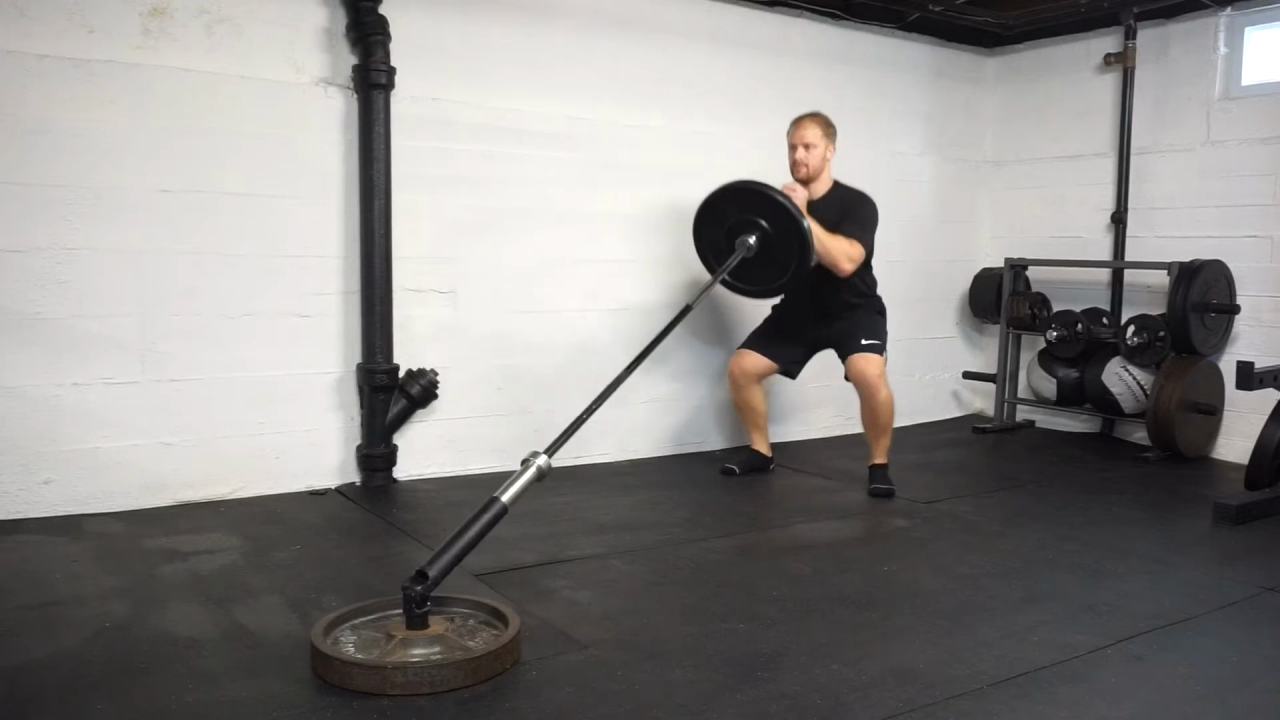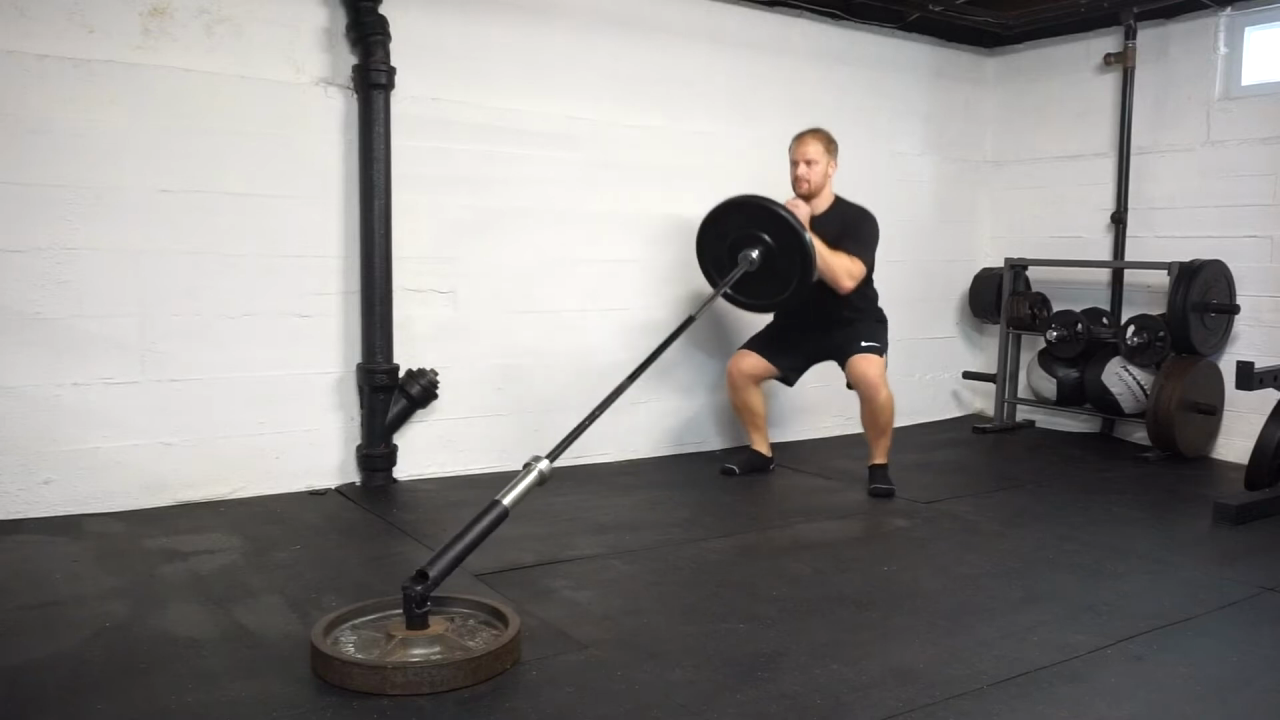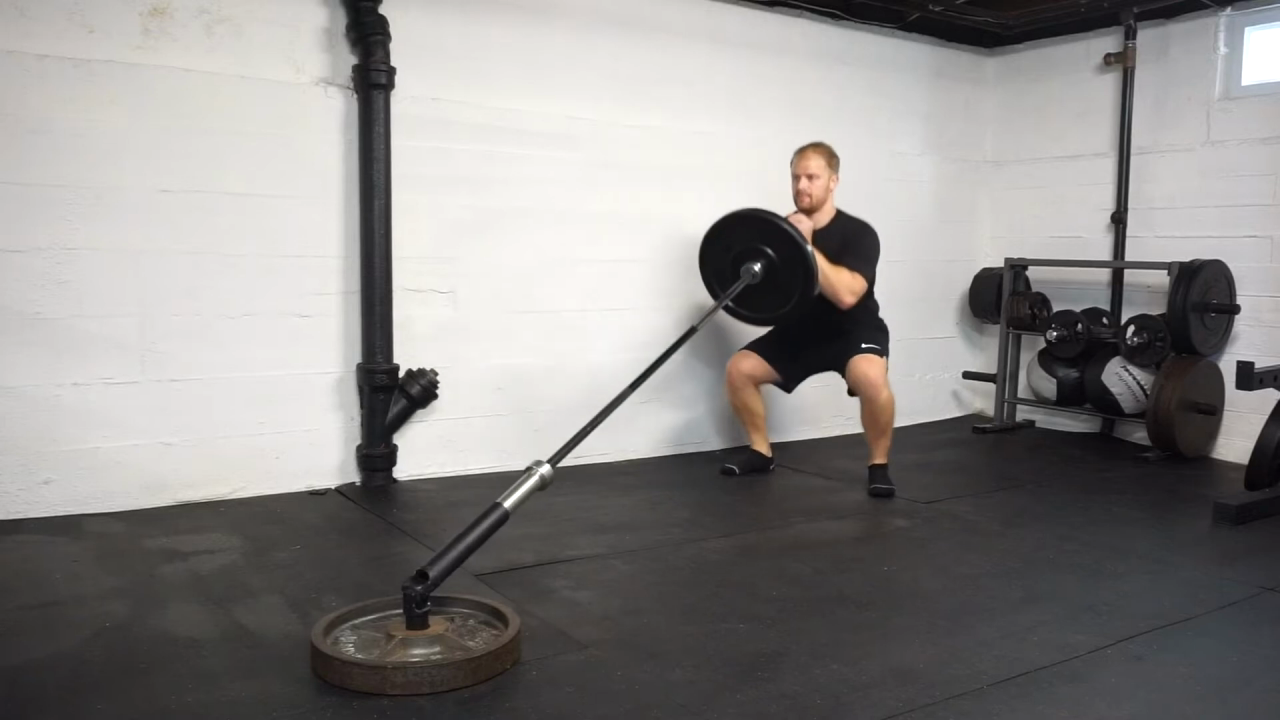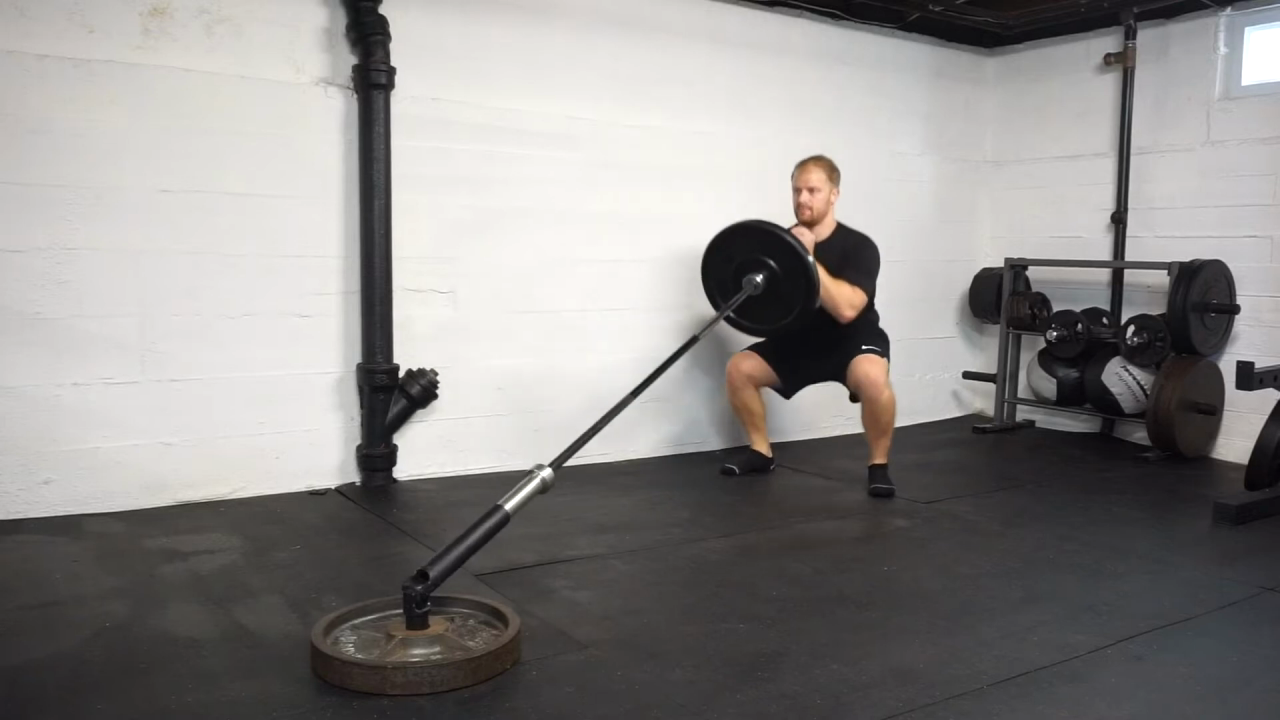
dt=0.1s
person 1, frame 1
left shoulder: (856, 204)
left elbow: (845, 262)
left wrist: (803, 217)
left hip: (852, 312)
right hip: (797, 311)
left knee: (869, 375)
right knee: (741, 368)
left ankle: (879, 464)
right ankle: (760, 450)
person 1, frame 2
left shoulder: (856, 220)
left elbow: (845, 279)
left wrist: (804, 232)
left hip: (853, 323)
right hip: (797, 321)
left knee: (869, 376)
right knee: (739, 368)
left ankle: (878, 465)
right ankle: (760, 451)
person 1, frame 3
left shoulder: (857, 234)
left elbow: (846, 295)
left wrist: (806, 247)
left hip: (853, 333)
right hip: (799, 332)
left knee: (870, 378)
right knee: (739, 370)
left ankle: (878, 465)
right ankle: (760, 451)
person 1, frame 4
left shoulder: (857, 247)
left elbow: (846, 309)
left wrist: (808, 260)
left hip: (853, 344)
right hip: (799, 341)
left knee: (871, 377)
right knee: (739, 369)
left ankle: (879, 465)
right ankle: (760, 451)
